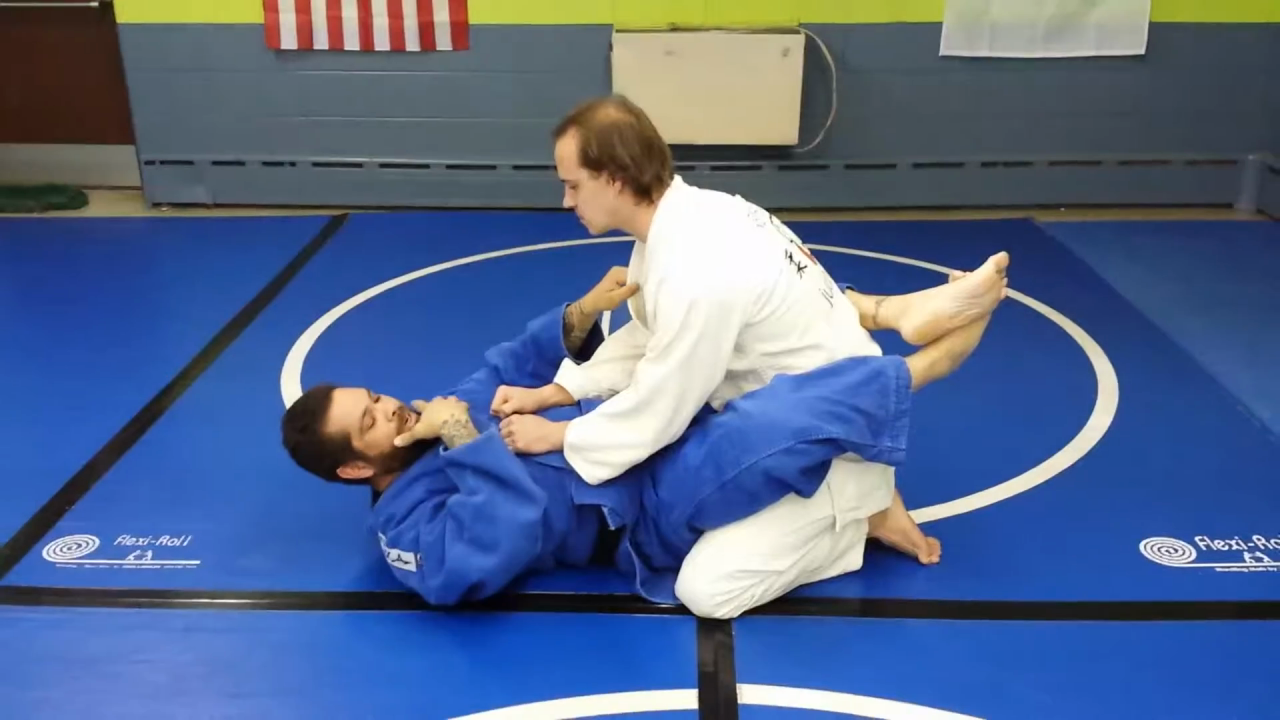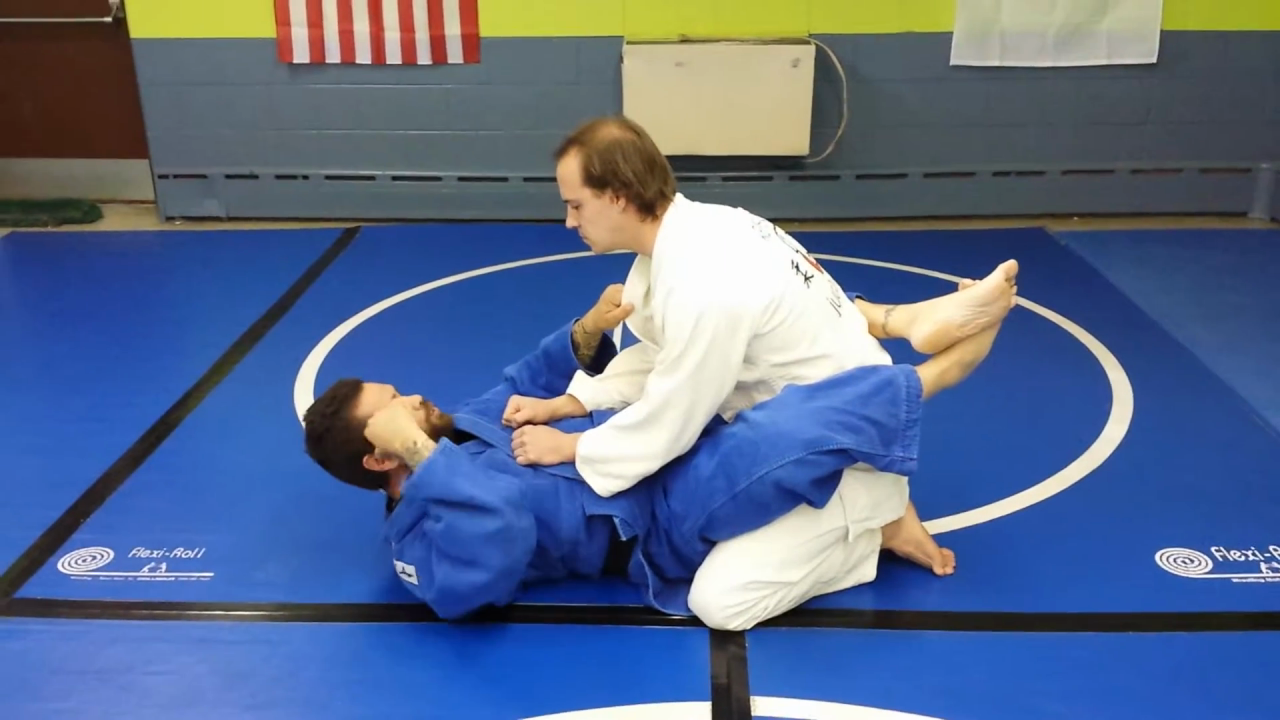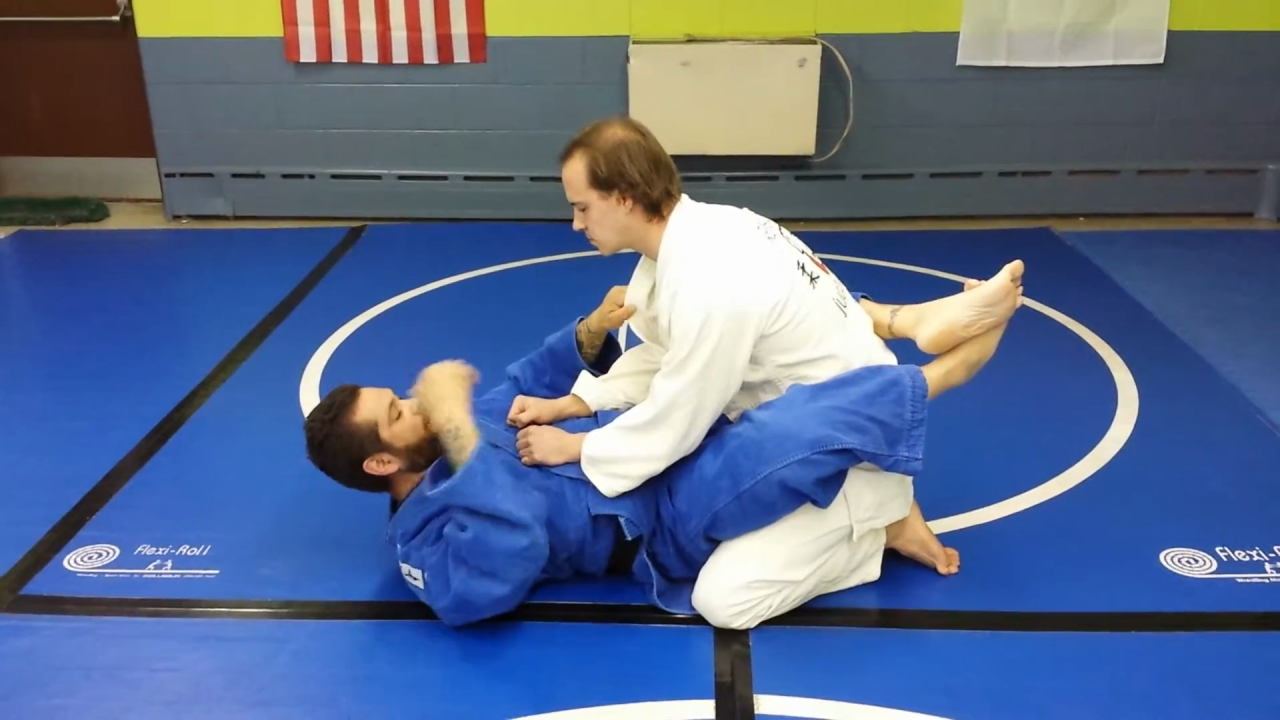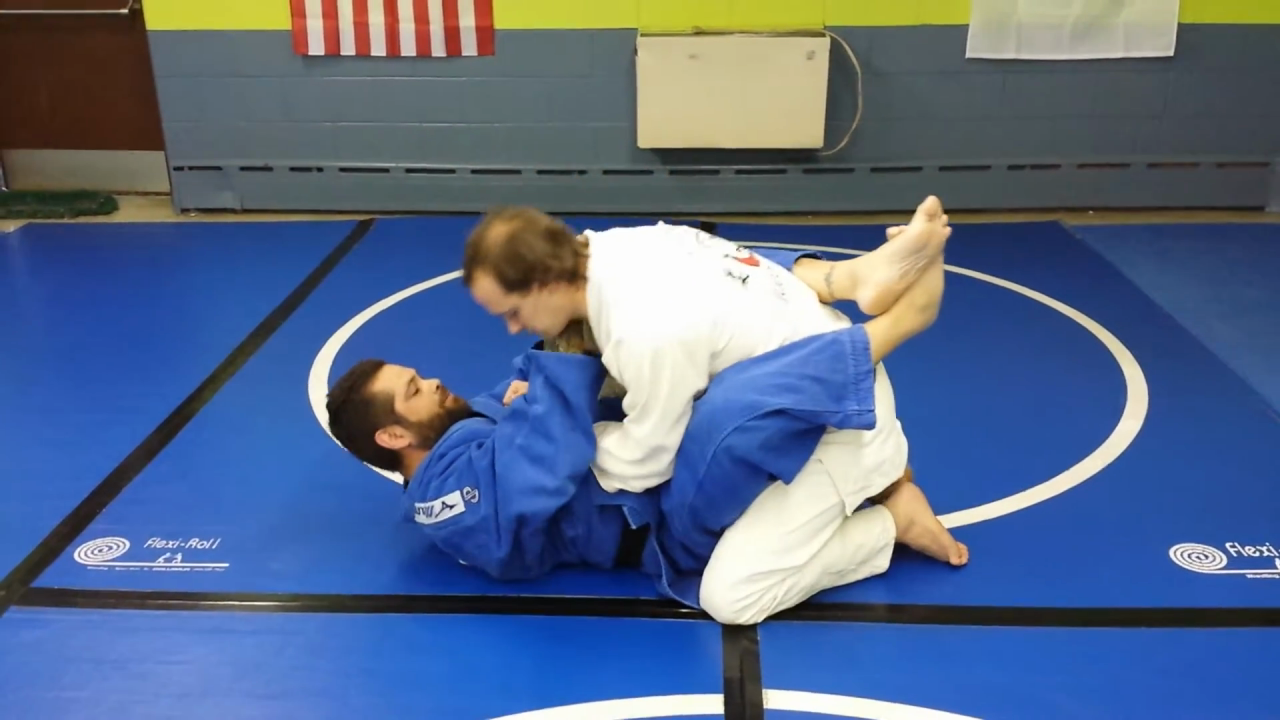
dt=1s
person 1, frame 1
left shoulder: (433, 418)
right shoulder: (411, 525)
left elbow: (517, 365)
right elbow: (501, 534)
left wrist: (585, 312)
right wrist: (462, 430)
right hip: (651, 510)
right knee: (775, 424)
right ankle: (925, 361)
person 1, frame 2
left shoulder: (457, 423)
right shoulder: (426, 536)
left elbow: (533, 381)
right elbow: (493, 547)
left wrist: (590, 329)
right wrist: (415, 448)
right hip: (663, 518)
right knee: (785, 435)
right ankle: (936, 369)
person 1, frame 3
left shoulder: (462, 425)
right shoulder: (429, 533)
left elbow: (533, 378)
right elbow: (505, 561)
left wrist: (594, 328)
right wrist: (455, 430)
right hip: (668, 519)
right knee: (793, 434)
right ankle: (944, 368)
person 1, frame 4
left shoulder: (469, 422)
right shoulder: (449, 490)
left elbow: (547, 390)
right elbow: (543, 463)
right hip: (672, 519)
right knee: (732, 412)
right ankle: (894, 320)
person 2, frame 1
left shoulder: (699, 276)
right shoulder: (687, 214)
left elbow: (654, 416)
right elbow: (648, 341)
left wrist: (555, 436)
right wrist: (553, 393)
left knee: (708, 590)
left ankle: (859, 511)
person 2, frame 2
left shoulder: (706, 288)
right shoulder: (688, 231)
left elbow: (665, 428)
right elbow: (659, 357)
left wrist: (567, 448)
right wrist: (565, 406)
left knee: (720, 600)
left ankle: (874, 523)
person 2, frame 3
left shoulder: (711, 288)
right shoulder: (696, 229)
left elbow: (670, 428)
right elbow: (663, 356)
left wrist: (572, 447)
right wrist: (570, 405)
left knee: (724, 598)
left ankle: (882, 528)
person 2, frame 4
left shoulder: (651, 332)
right shoulder: (612, 250)
left elbow: (643, 462)
left hip: (836, 419)
left knee: (732, 596)
left ankle: (891, 521)
